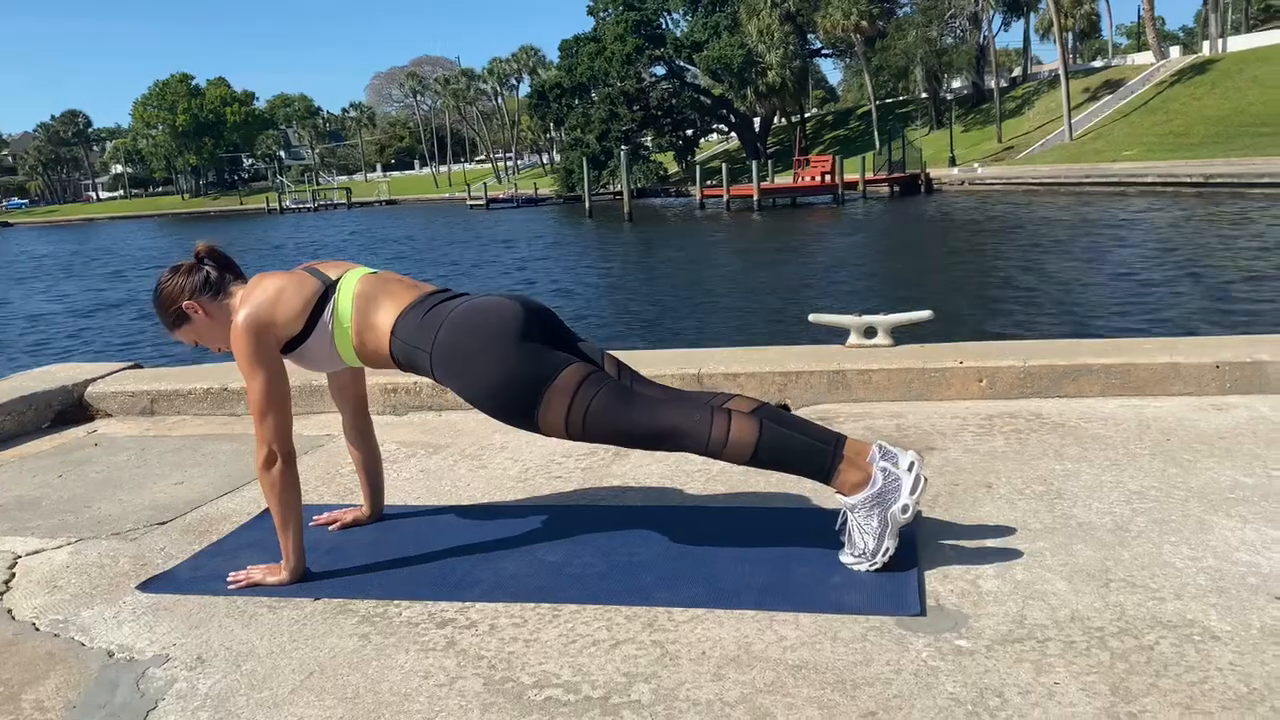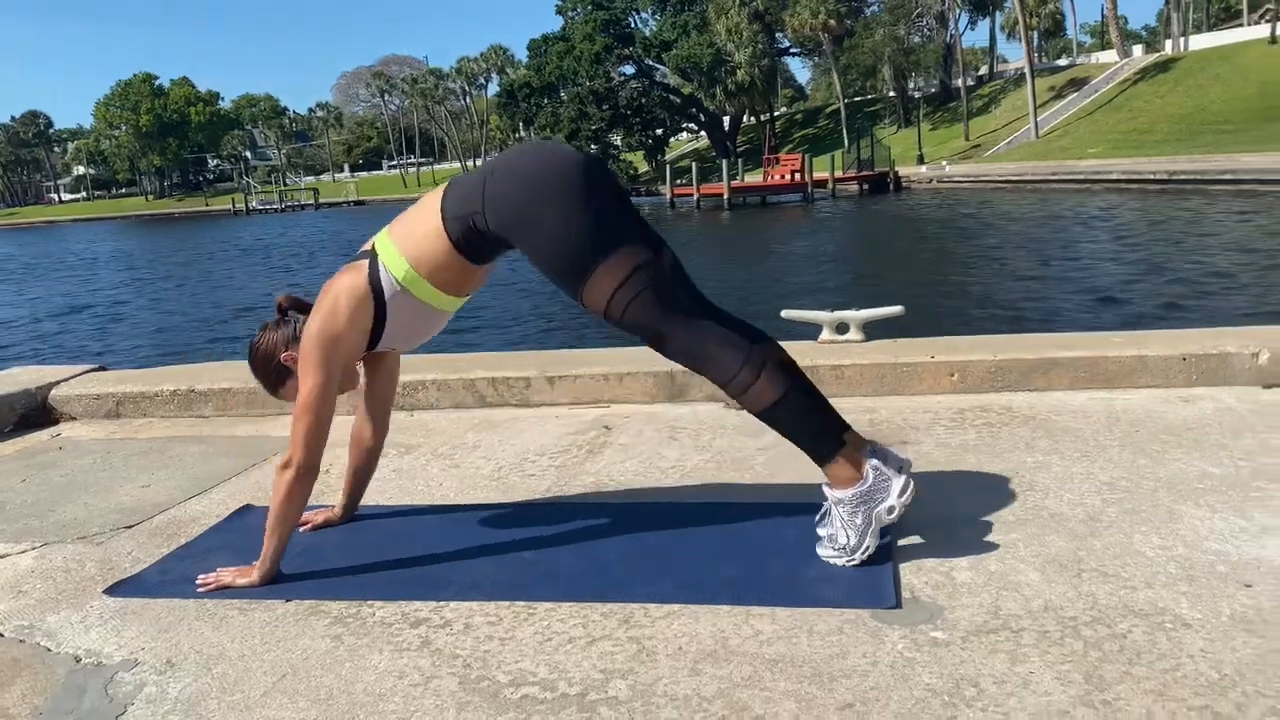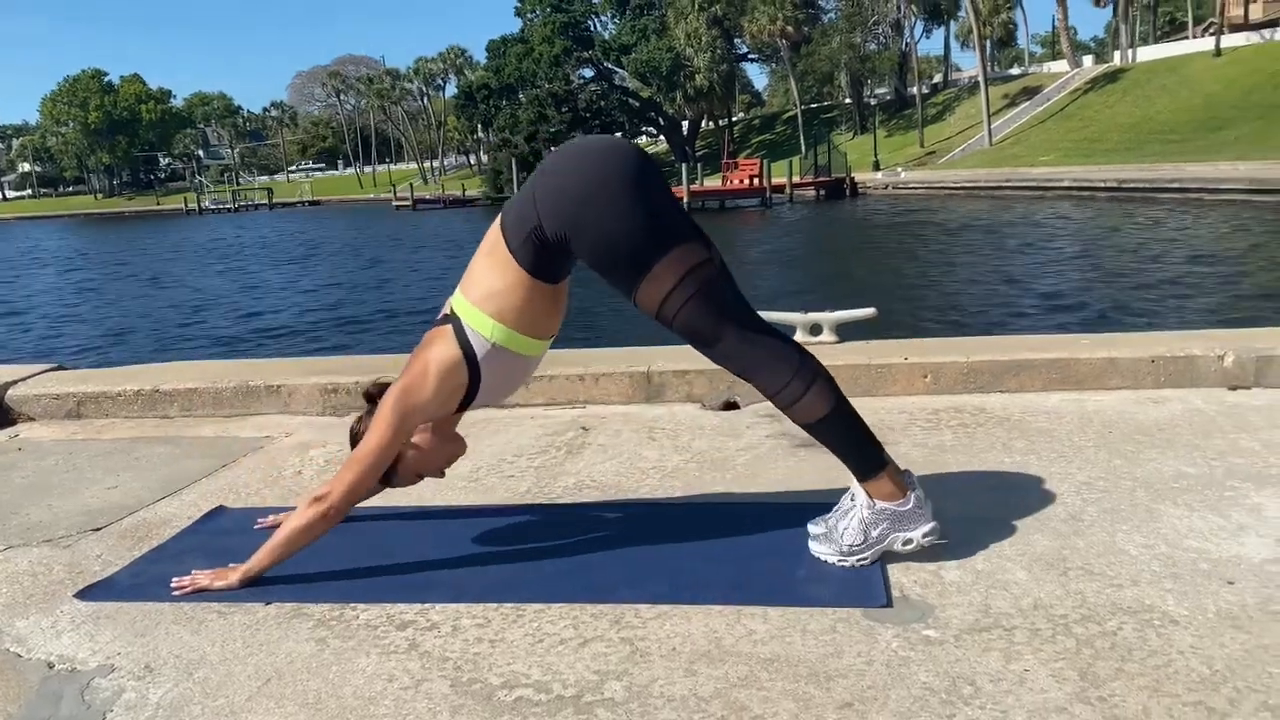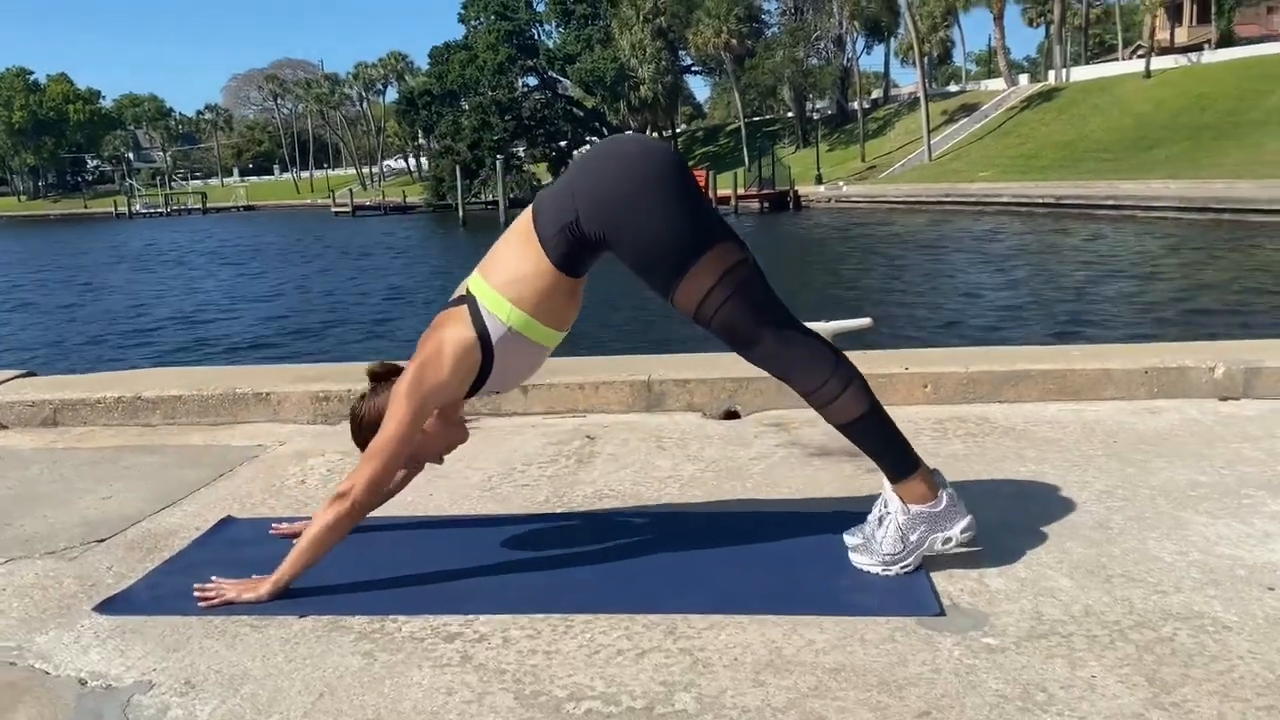
dt=0.7s
person 1, frame 1
left shoulder: (250, 317)
right shoulder: (302, 287)
left elbow: (274, 452)
right elbow: (354, 406)
left wrist: (291, 562)
right wrist: (372, 504)
left hip: (476, 352)
right hip: (500, 319)
left knee: (652, 418)
right knee: (658, 401)
left ankle: (861, 470)
right ankle: (861, 462)
person 1, frame 2
left shoulder: (329, 327)
right shoulder: (363, 314)
left elbow: (298, 461)
right elbow: (373, 419)
left wrist: (263, 567)
right wrist: (346, 507)
left hip: (532, 192)
right hip: (543, 179)
left knee: (680, 328)
right knee: (691, 319)
left ankle: (853, 473)
right ankle: (854, 453)
person 1, frame 3
left shoulder: (421, 393)
right shoulder: (438, 381)
left elbow: (331, 497)
left wrist: (243, 572)
right wrist: (310, 513)
left hip: (585, 192)
right hip: (593, 184)
left knee: (730, 336)
right knee: (732, 332)
left ankle: (892, 498)
right ankle: (877, 485)
person 1, frame 4
left shoulder: (430, 376)
right shoulder: (442, 364)
left elbow: (355, 492)
right elbow: (374, 486)
left wrist: (269, 584)
right wrist: (334, 517)
left hip: (618, 193)
right hip: (621, 182)
left knee: (767, 335)
right knee: (767, 333)
left ankle: (923, 498)
right ankle: (911, 488)
